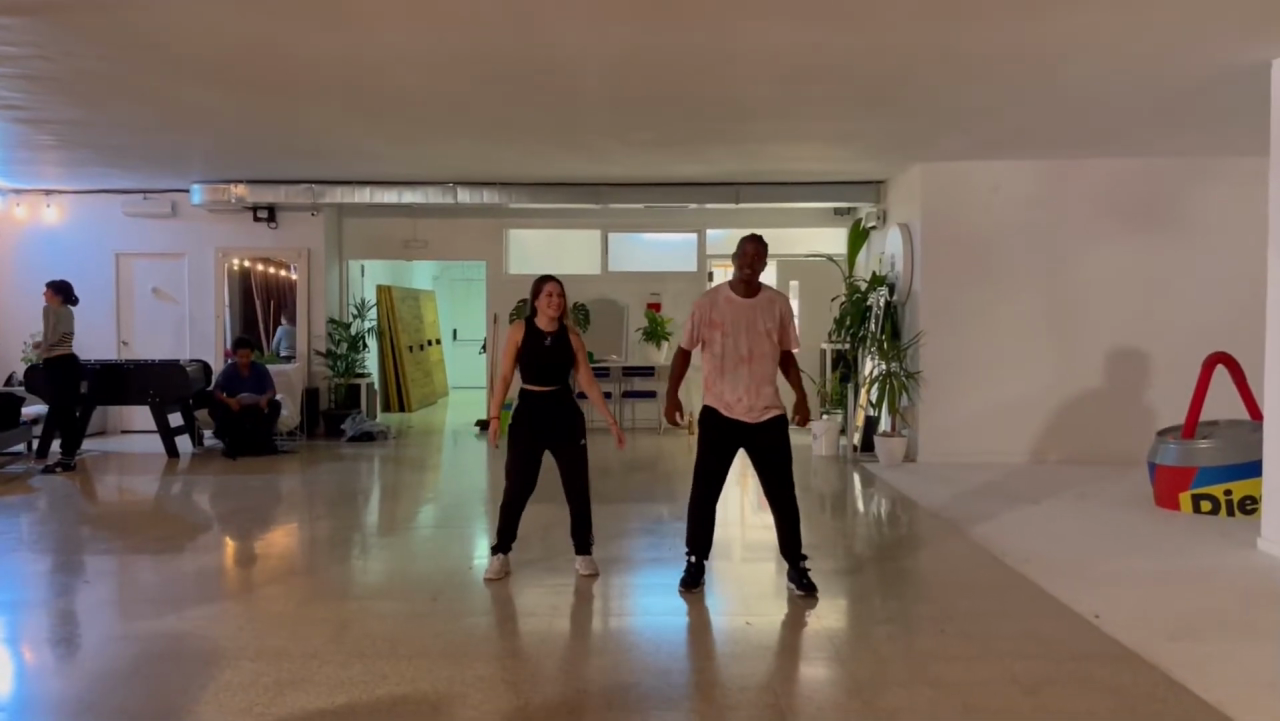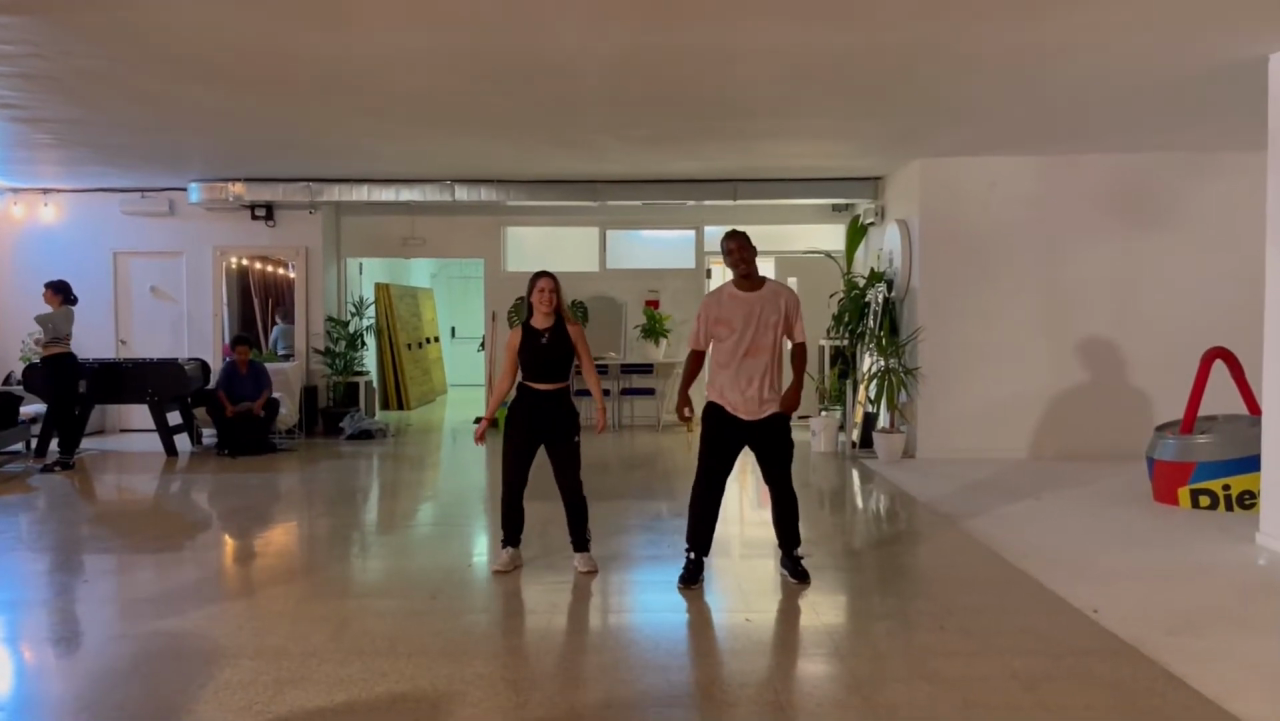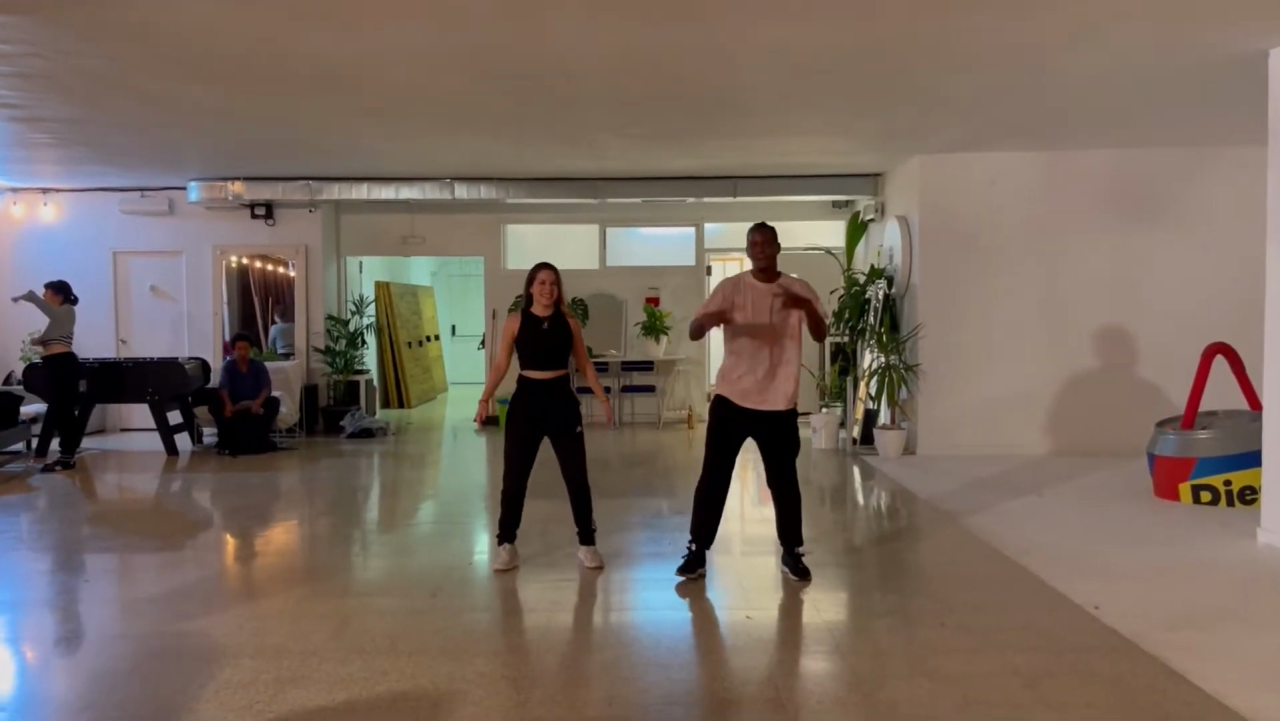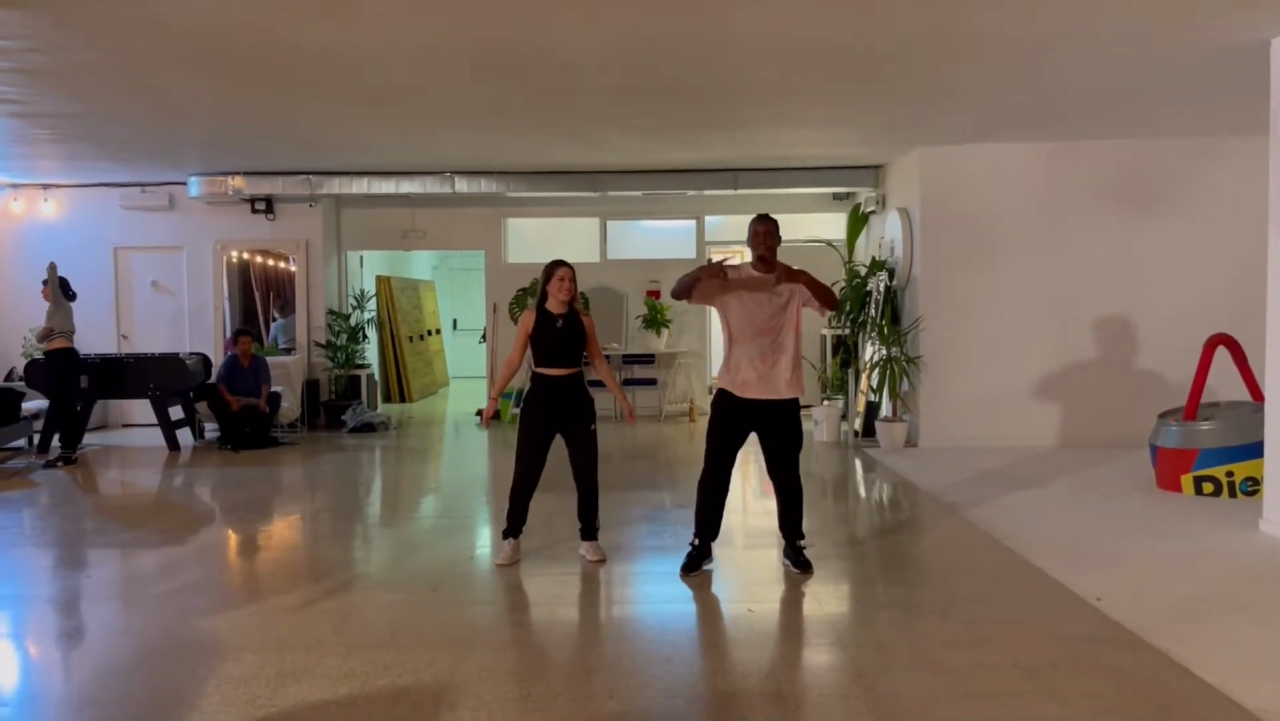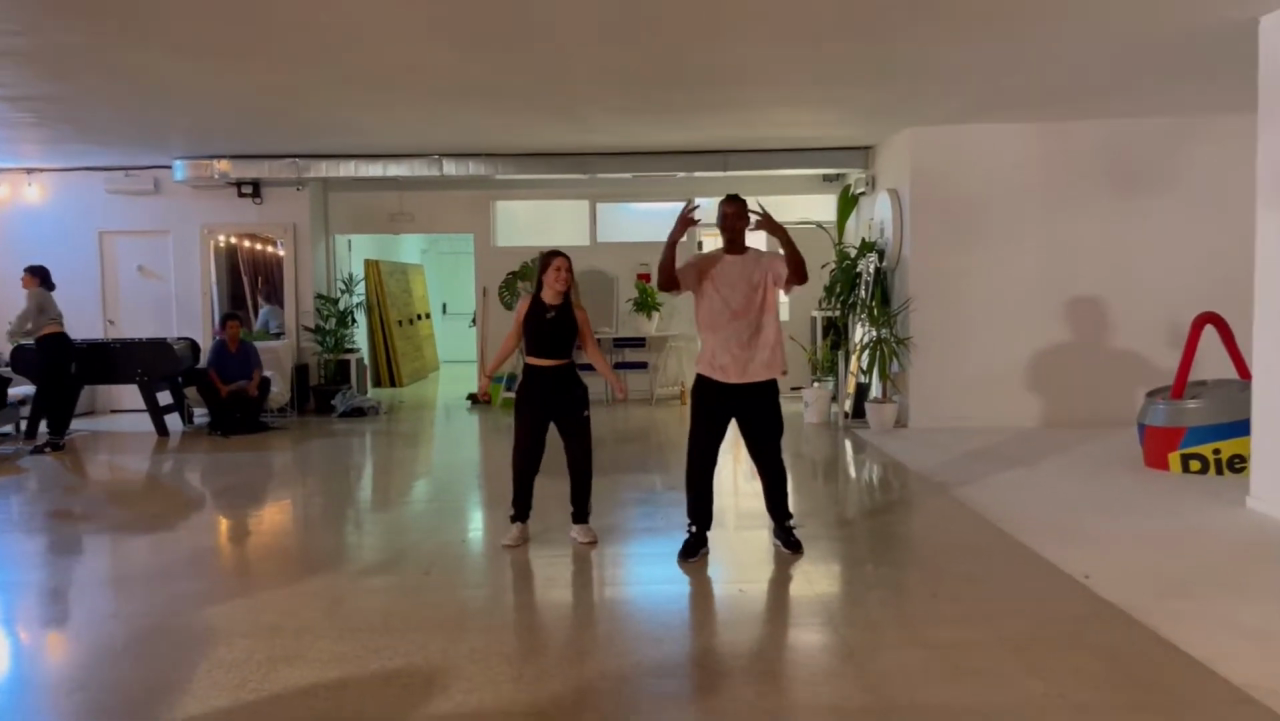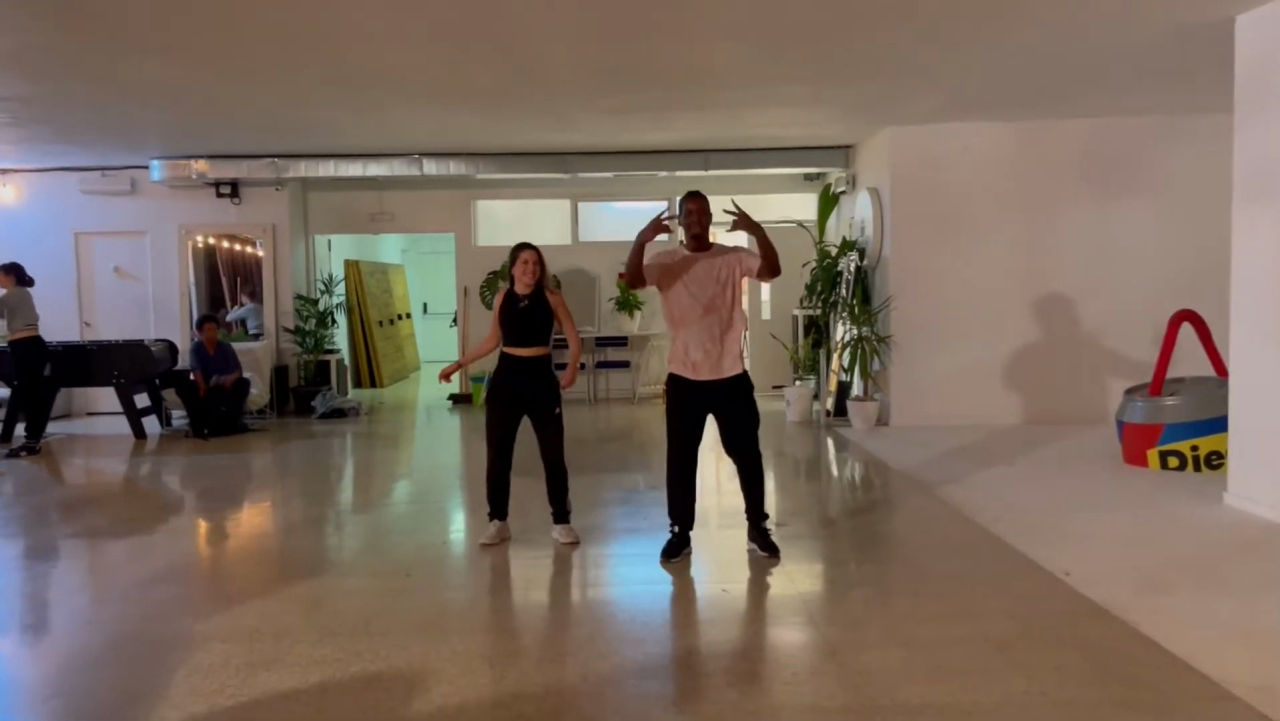
dt=0.3s
person 1, frame 1
left shoulder: (779, 304)
right shoulder: (708, 302)
left elbow: (786, 356)
right elbow: (685, 350)
left wrist: (800, 397)
right wrist: (672, 394)
left hip: (768, 415)
right hip: (719, 413)
left knee: (782, 493)
right knee: (704, 490)
left ankle: (796, 568)
right ankle: (695, 562)
person 1, frame 2
left shoulder: (784, 297)
right shoulder: (714, 301)
left elbow: (798, 345)
right elbow: (697, 351)
left wrist: (796, 386)
right wrist: (683, 392)
left hip: (770, 410)
right hip: (722, 409)
left knee: (781, 486)
right knee: (707, 486)
left ankle: (790, 554)
right ankle: (695, 559)
person 1, frame 3
left shoulder: (798, 291)
right shoulder: (730, 287)
left elbow: (820, 335)
right elbow: (694, 332)
left wrist: (805, 306)
right wrist: (708, 318)
left hip: (779, 404)
right hip: (731, 400)
left knee: (784, 483)
right knee: (713, 479)
left ankle: (791, 552)
right ankle: (697, 550)
person 1, frame 4
left shoulder: (796, 283)
right shoulder: (728, 279)
left elbow: (831, 304)
right elbow: (678, 293)
left wrist: (803, 276)
right wrist: (701, 273)
left hip: (781, 396)
right hip: (733, 393)
left knee: (787, 476)
right knee: (714, 472)
left ankle: (793, 545)
right ankle: (701, 545)
person 1, frame 5
left shoulder: (767, 263)
right shoulder: (701, 265)
left elbow: (798, 278)
right elbow: (665, 284)
left wrist: (779, 233)
right wrist: (675, 235)
left hip: (759, 380)
right hip: (712, 379)
left knee: (769, 458)
right knee: (699, 460)
left ankle: (782, 525)
right ankle: (697, 531)
person 1, frame 6
left shoulder: (733, 257)
right shoulder: (665, 262)
left elbow: (772, 271)
right elbow: (632, 281)
left wrist: (757, 231)
right wrist: (642, 239)
left hip: (730, 375)
right hip: (685, 377)
left knee: (747, 453)
right knee: (680, 460)
left ankle: (757, 527)
right ankle: (680, 532)
person 2, frame 1
left shoulder: (571, 337)
right shoulder: (519, 331)
left elbow: (587, 381)
right elbow: (505, 375)
left wrist: (611, 420)
right wrist: (494, 415)
left hip: (565, 414)
right hip: (528, 414)
left knee: (578, 489)
right knee: (517, 489)
left ankle: (583, 553)
right ankle: (499, 555)
person 2, frame 2
left shoulder: (571, 329)
right shoulder: (518, 334)
left elbow: (588, 370)
right elbow: (506, 379)
left wrist: (600, 406)
right wrist: (487, 417)
left hip: (561, 411)
right hip: (524, 410)
left knee: (570, 484)
right knee: (512, 483)
left ankle: (581, 550)
right ankle: (511, 548)
person 2, frame 3
left shoulder: (569, 322)
right shoulder: (516, 321)
left elbow: (584, 364)
right elbow: (501, 364)
left wrist: (604, 399)
right wrist: (486, 398)
left hip: (562, 400)
right hip: (527, 400)
left knee: (577, 476)
right knee: (515, 478)
left ankle: (587, 544)
right ankle: (507, 545)
person 2, frame 4
left shoulder: (583, 320)
right shoulder: (531, 317)
left elbow: (598, 361)
right elbow: (514, 360)
left wrist: (621, 397)
right wrist: (494, 396)
left hip: (576, 398)
right hip: (540, 397)
left knee: (587, 474)
right knee: (525, 473)
left ankle: (589, 539)
right ankle: (511, 539)
person 2, frame 5
left shoulder: (575, 310)
right shoulder: (527, 304)
left elbow: (592, 349)
right elbow: (513, 340)
left wrist: (614, 379)
right wrist: (488, 374)
left hip: (568, 386)
right hip: (533, 385)
left knee: (581, 457)
right knee: (525, 459)
left ankle: (580, 522)
right ankle: (519, 522)
person 2, frame 6
left shoulder: (551, 297)
right shoulder: (502, 298)
left elbow: (573, 336)
left wrist: (572, 366)
right wrist: (459, 364)
left hip: (541, 378)
right hip: (506, 378)
left knee: (554, 454)
right knee: (498, 454)
left ankle: (561, 522)
right ankle: (498, 521)
person 3, frame 1
left shoulder: (63, 312)
right shoulder: (56, 313)
left elbow: (53, 333)
left wrist: (42, 344)
right wrist: (41, 344)
left hip: (64, 366)
right hip: (58, 366)
left knee: (64, 412)
right knee: (61, 412)
left ankle: (67, 460)
right ankle: (67, 457)
person 3, frame 2
left shoulder: (65, 312)
right shoulder: (56, 314)
right wrist: (41, 341)
left hip: (62, 364)
right hip: (56, 365)
left knee: (63, 411)
right knee: (60, 411)
left ankle: (66, 458)
right ankle: (66, 456)
person 3, frame 3
left shoulder: (65, 311)
right shoulder: (57, 314)
left elbow: (42, 304)
right elbow: (49, 340)
left wrist: (25, 297)
right wrist: (39, 340)
left hip: (63, 363)
right hip: (57, 364)
left knee: (62, 411)
right knee: (60, 412)
left ankle: (67, 457)
right ankle: (67, 456)
person 3, frame 4
left shoulder: (61, 305)
right shoulder: (55, 309)
left elbow: (54, 282)
right elbow: (40, 339)
right wrist: (43, 332)
left hip: (63, 358)
right hip: (58, 359)
left knee: (63, 406)
right knee: (62, 406)
left ankle: (68, 453)
right ankle: (69, 450)
person 3, frame 5
left shoulder: (36, 293)
right shoulder: (41, 295)
left elbow: (27, 312)
right elbow: (36, 327)
left wrist: (14, 331)
right wrist: (19, 332)
left hip: (53, 344)
right hip: (55, 344)
left knee: (50, 393)
right knee: (54, 393)
left ankle: (55, 439)
right ankle: (56, 437)
person 3, frame 6
right shoulder: (19, 294)
left hip: (27, 348)
right hip: (29, 347)
left knee: (28, 395)
right knee: (29, 395)
left ankle: (32, 443)
right ankle: (33, 441)
